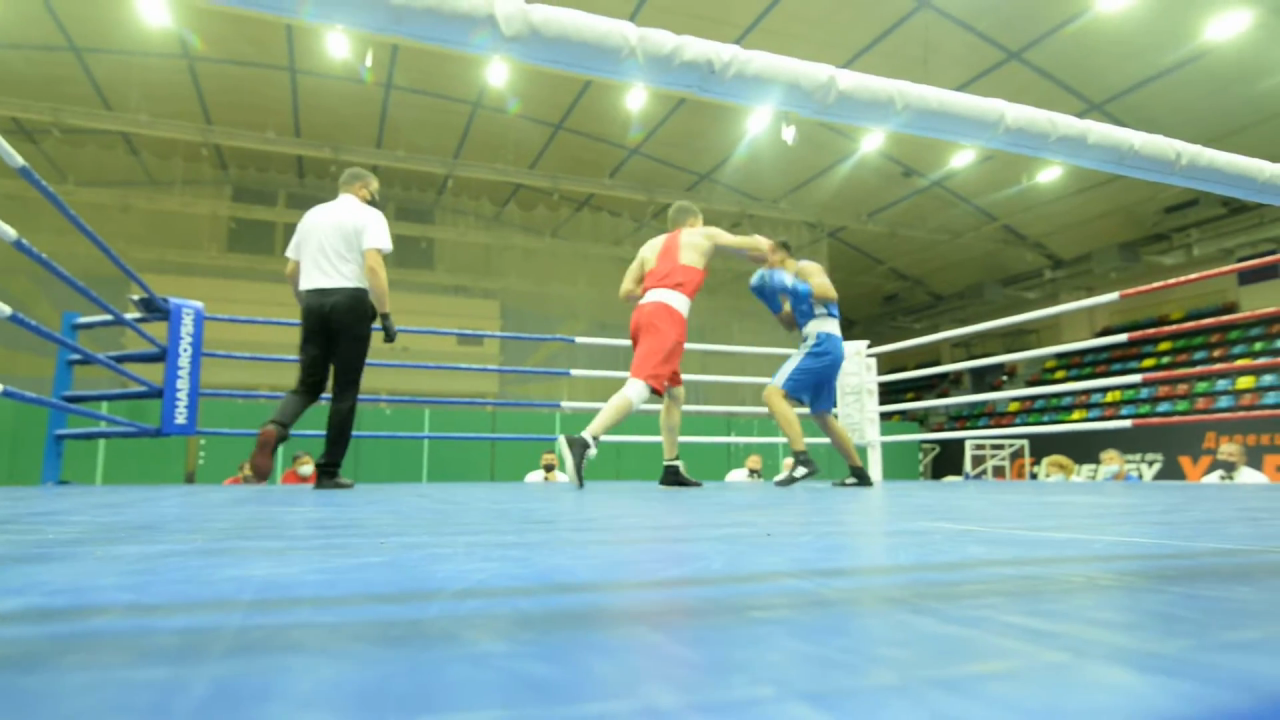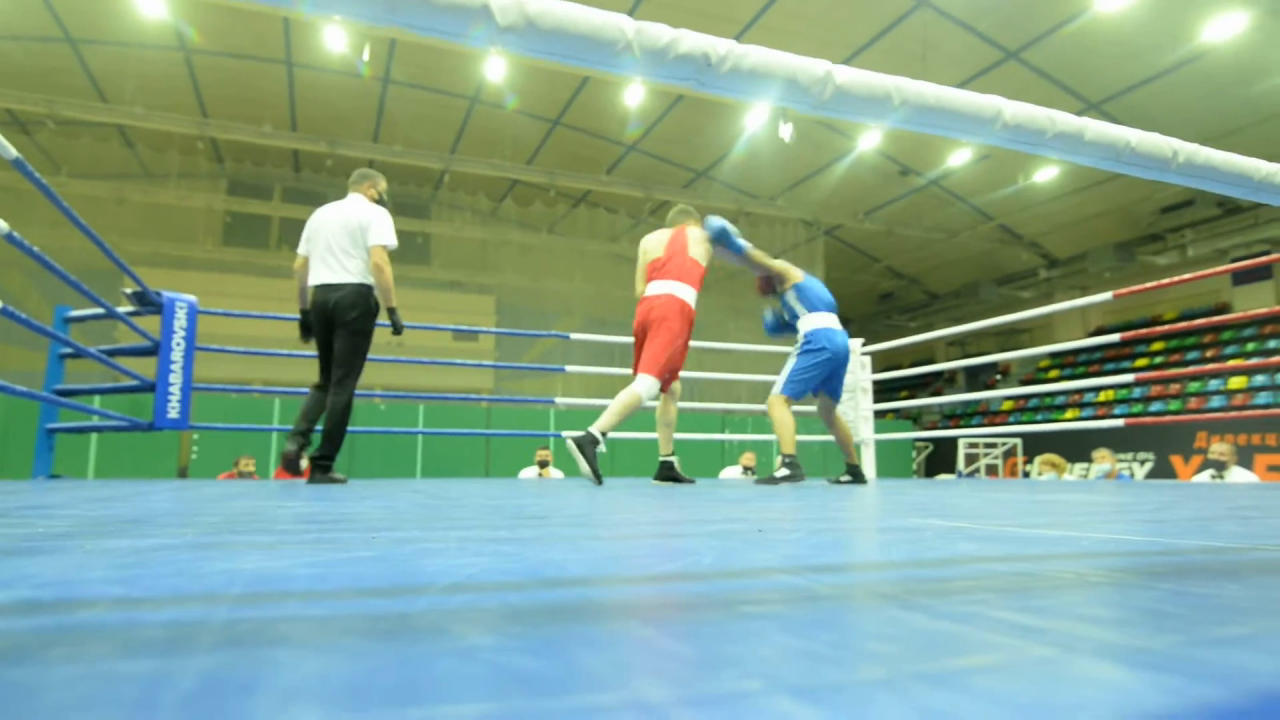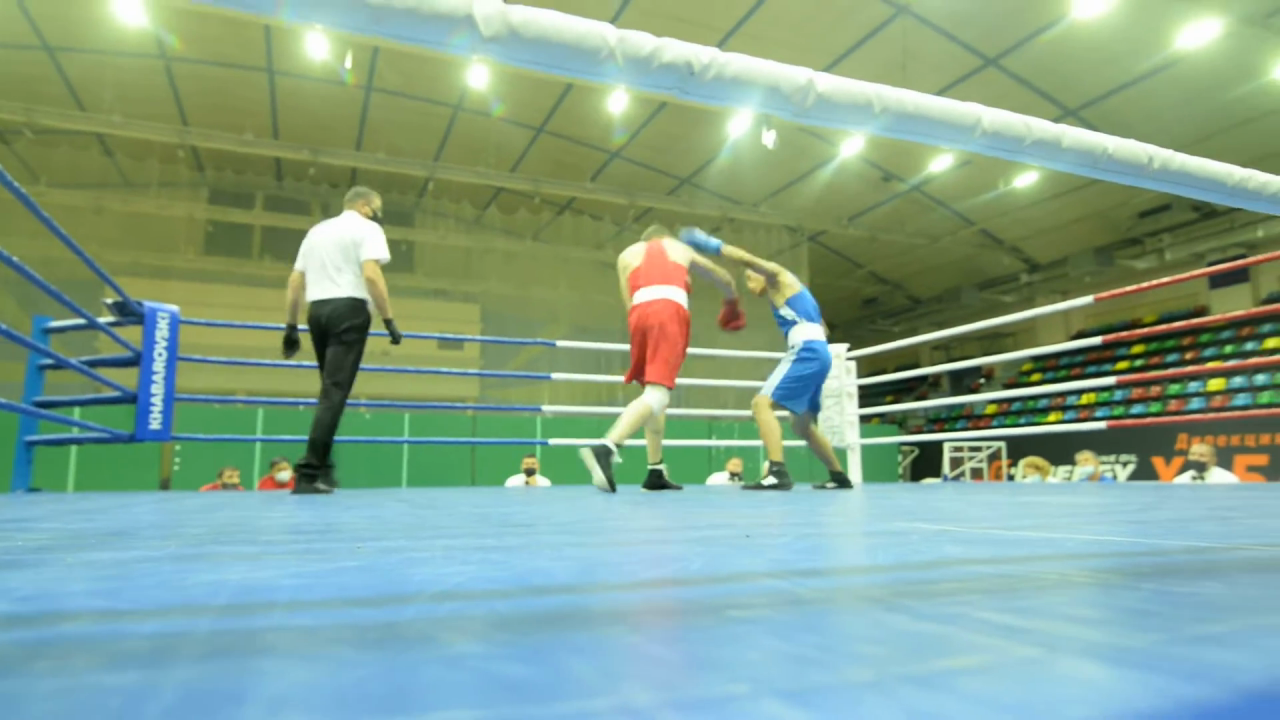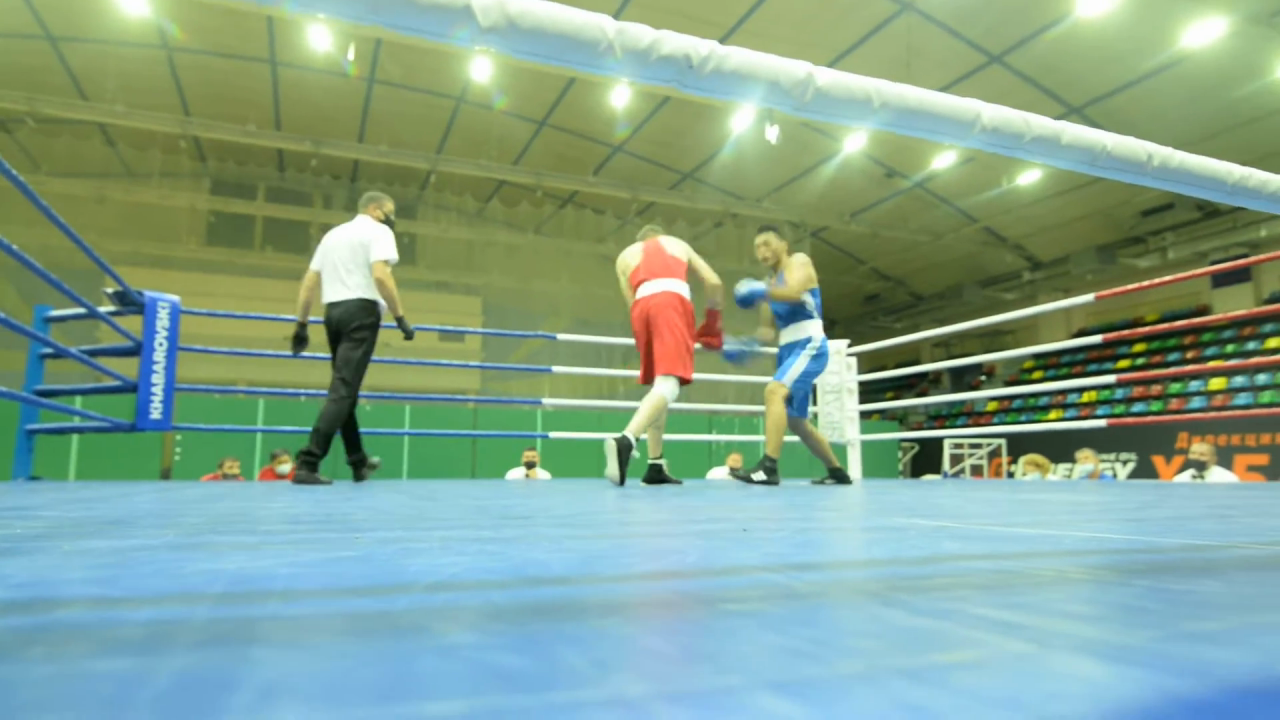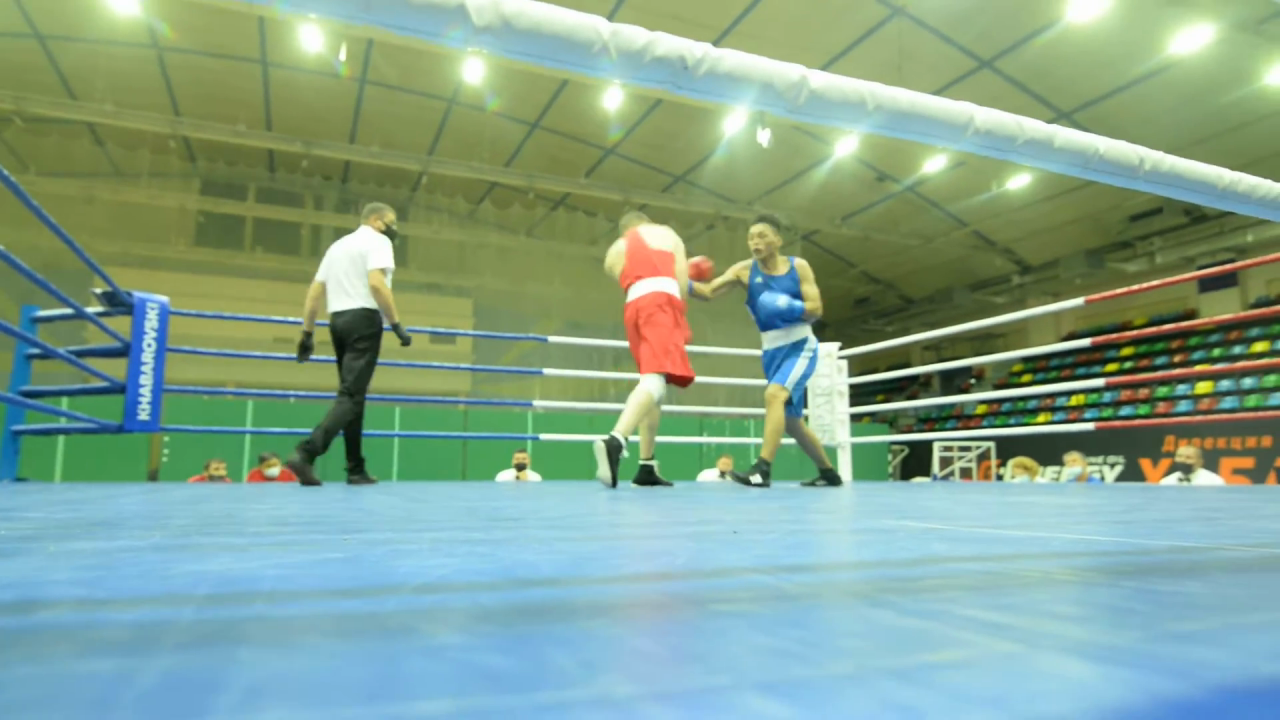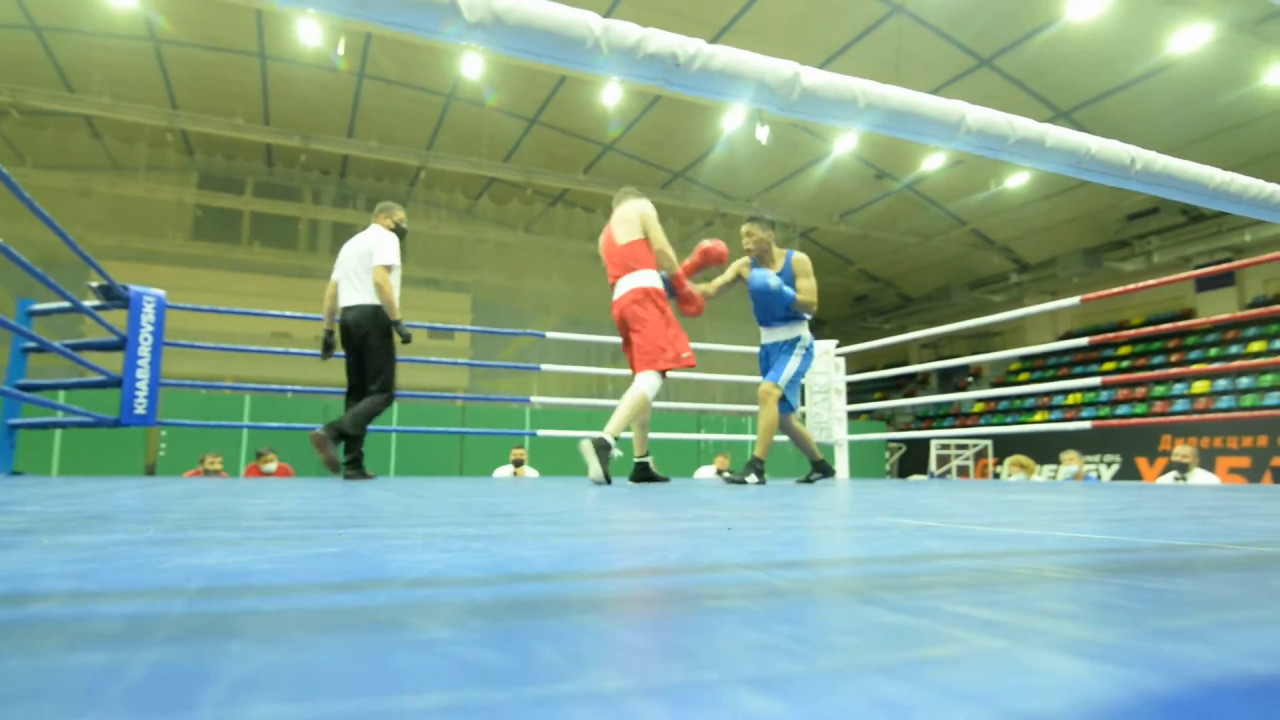
dt=0.1s
person 1, frame 1
left shoulder: (311, 215)
right shoulder: (369, 216)
left elbow: (291, 270)
right elbow: (373, 265)
right wrist: (386, 316)
left hip: (313, 302)
right hip: (350, 303)
left knee: (308, 387)
right knee: (345, 391)
left ankle: (273, 430)
right ankle: (328, 472)
person 1, frame 2
left shoulder: (320, 213)
right shoulder: (374, 213)
left elbow: (300, 267)
right elbow: (379, 261)
left wrist: (304, 312)
right wrist: (392, 310)
left hip: (320, 298)
right hip: (355, 298)
left knee: (326, 382)
right knee: (343, 384)
left ankle: (296, 441)
right ankle: (322, 464)
person 1, frame 3
left shoulder: (316, 231)
right shoulder: (367, 229)
left elbow: (294, 282)
right elbow: (371, 275)
left wrist: (291, 327)
right wrist: (389, 321)
left hip: (317, 312)
right hip: (349, 312)
left knee: (329, 392)
right knee: (334, 393)
left ankle: (319, 466)
right ankle: (309, 474)
person 1, frame 4
left shoulder: (332, 234)
right shoulder: (378, 231)
left elbow: (308, 282)
right elbow: (381, 275)
left wrist: (301, 324)
right wrist: (401, 318)
left hip: (333, 313)
right hip: (361, 312)
left knee: (345, 388)
right knee: (343, 389)
left ankle: (358, 460)
right ankle: (308, 461)
person 1, frame 5
left shoulder: (338, 245)
right shoulder: (377, 241)
left elbow: (314, 293)
right elbow: (376, 283)
left wrist: (307, 333)
right wrist: (397, 325)
left hip: (339, 321)
right hip: (363, 321)
left knee: (353, 396)
right knee: (350, 396)
left ankle: (356, 469)
right ankle: (305, 453)
person 1, frame 6
left shoulder: (352, 243)
right shoulder: (385, 238)
left elbow: (331, 291)
right elbow: (381, 279)
left wrist: (328, 332)
right wrist: (398, 322)
left hip: (349, 317)
right hip: (372, 317)
left knee: (358, 391)
right knee: (381, 392)
left ankle: (353, 463)
right ankle: (329, 433)
person 2, frame 1
left shoulder: (649, 245)
right shoulder: (703, 235)
left elbow: (625, 292)
right elbow: (751, 245)
right wrist: (766, 248)
left hip: (645, 313)
right hip: (667, 318)
left knee: (675, 394)
right knee: (638, 388)
left ankle: (672, 468)
right ankle: (582, 441)
person 2, frame 2
left shoulder: (651, 240)
right shoulder: (700, 237)
left elbow: (640, 291)
left hip: (649, 305)
right hip: (677, 308)
left knee: (671, 388)
right knee: (648, 384)
left ankle: (667, 463)
right ankle: (590, 438)
person 2, frame 3
left shoulder: (626, 254)
right shoulder: (679, 248)
right elbow: (725, 279)
right wrist: (733, 306)
left hip: (640, 311)
right hip: (670, 310)
left knee: (655, 392)
right knee: (656, 393)
left ankle: (655, 471)
right ankle: (606, 449)
person 2, frame 4
left shoulder: (624, 257)
right shoulder: (678, 245)
right elbow: (713, 282)
right wrist: (713, 323)
left hip: (643, 308)
right hip: (671, 303)
left knee: (664, 384)
right knee: (667, 382)
left ankle: (656, 466)
right ankle: (625, 441)
person 2, frame 5
left shoulder: (613, 253)
right shoulder: (665, 232)
right elbow: (681, 275)
right wrist: (680, 317)
left hip: (635, 307)
right hip: (662, 302)
left knee: (654, 385)
right knee: (655, 380)
left ankle: (646, 467)
right ankle: (614, 442)
person 2, frame 6
left shoulder: (607, 238)
right shoulder: (636, 208)
right elbow: (662, 251)
left wrist: (692, 263)
right wrist: (684, 287)
left hip: (624, 303)
right hip: (642, 298)
left knee: (649, 378)
right knee: (650, 377)
left ankle: (642, 464)
right ankle: (603, 442)
person 3, frame 1
left shoulder: (806, 268)
right shoulder: (793, 277)
left elbow: (830, 295)
right elbow: (790, 324)
left wrist: (793, 286)
right wrist: (770, 298)
left hip: (821, 342)
right hip: (828, 347)
left knee: (773, 395)
right knee: (822, 417)
left ankle: (802, 460)
right ankle: (859, 473)
person 3, frame 2
left shoulder: (782, 274)
right shoulder: (804, 285)
left elbow: (761, 260)
left wrist: (731, 237)
right wrist: (785, 325)
left hip: (818, 341)
right hip: (839, 342)
left knee: (777, 401)
right knee: (827, 411)
left ankle: (790, 464)
right ankle: (854, 469)
person 3, frame 3
left shoulder: (777, 275)
right shoulder: (784, 292)
left elbow: (746, 259)
right elbow: (821, 330)
left wrist: (712, 245)
left hip: (807, 351)
right hip: (819, 355)
left knee: (761, 404)
right knee: (802, 426)
left ankle: (777, 472)
right ankle: (839, 476)
person 3, frame 4
left shoulder: (800, 262)
right shoulder: (770, 279)
left elbow: (793, 291)
right elbow: (770, 331)
left wrist: (759, 290)
left hip: (811, 345)
right hip: (788, 350)
left knee: (775, 391)
right knee: (797, 425)
left ankle: (767, 467)
right ankle: (838, 471)
person 3, frame 5
left shoulder: (798, 266)
right shoulder: (745, 270)
left elbow: (817, 309)
right elbow: (709, 292)
left wrist: (790, 307)
left hip: (802, 347)
right hip: (773, 353)
left knee: (775, 396)
right knee: (793, 423)
left ankle: (762, 469)
right ankle: (829, 473)
person 3, frame 6
left shoulder: (798, 261)
right shoulder: (744, 265)
left elbow: (812, 305)
right elbow: (710, 291)
left wrist: (780, 289)
left hip: (796, 343)
right hip: (769, 347)
left knee: (768, 392)
right knee: (784, 418)
left ankle: (756, 468)
right ankle: (821, 465)
